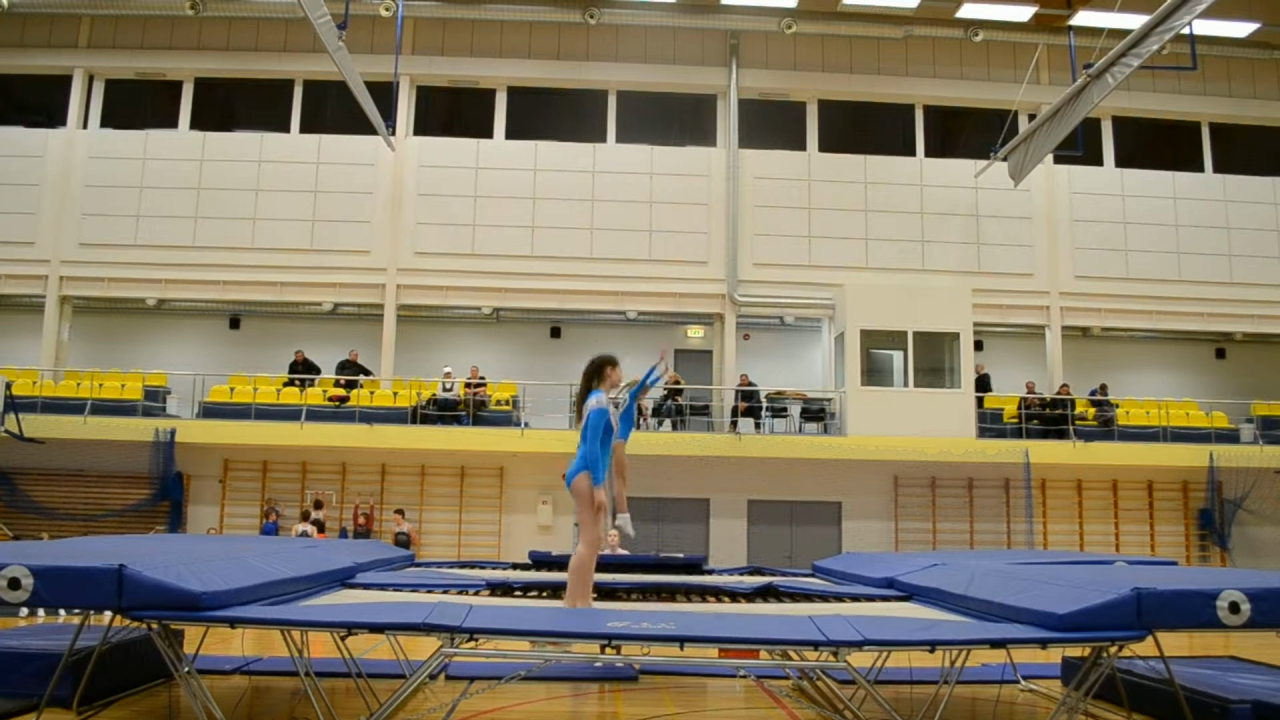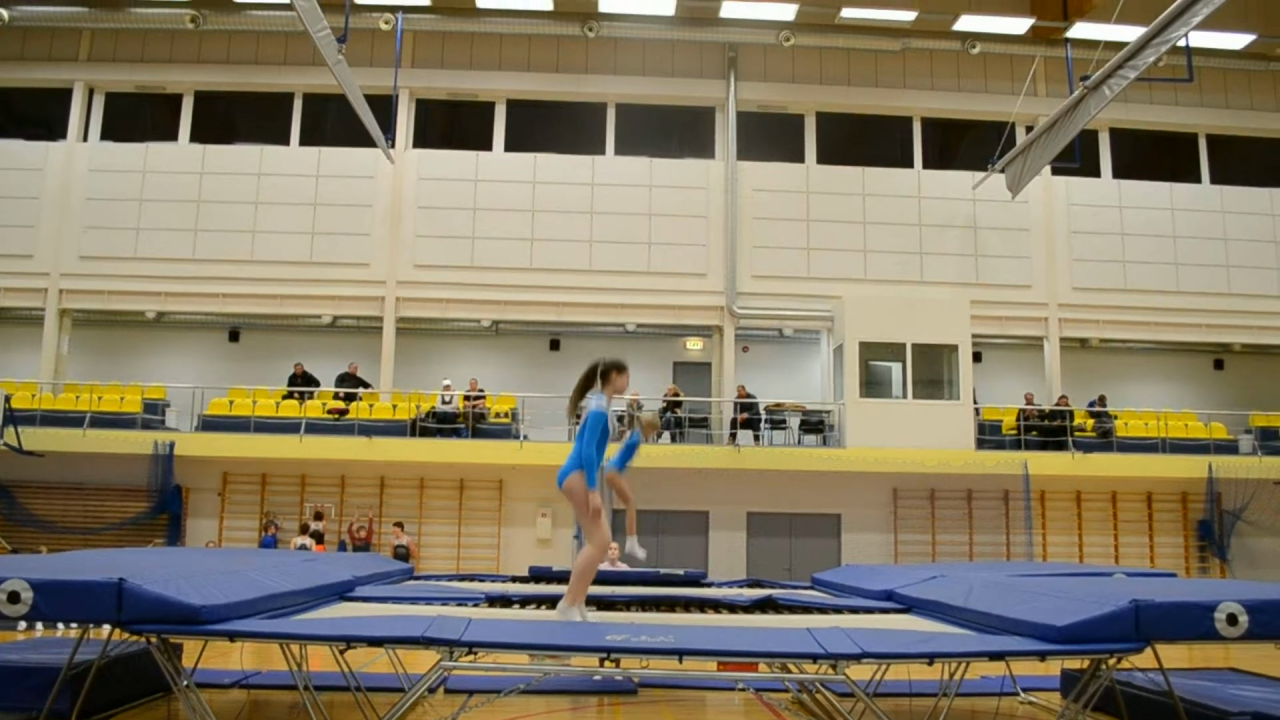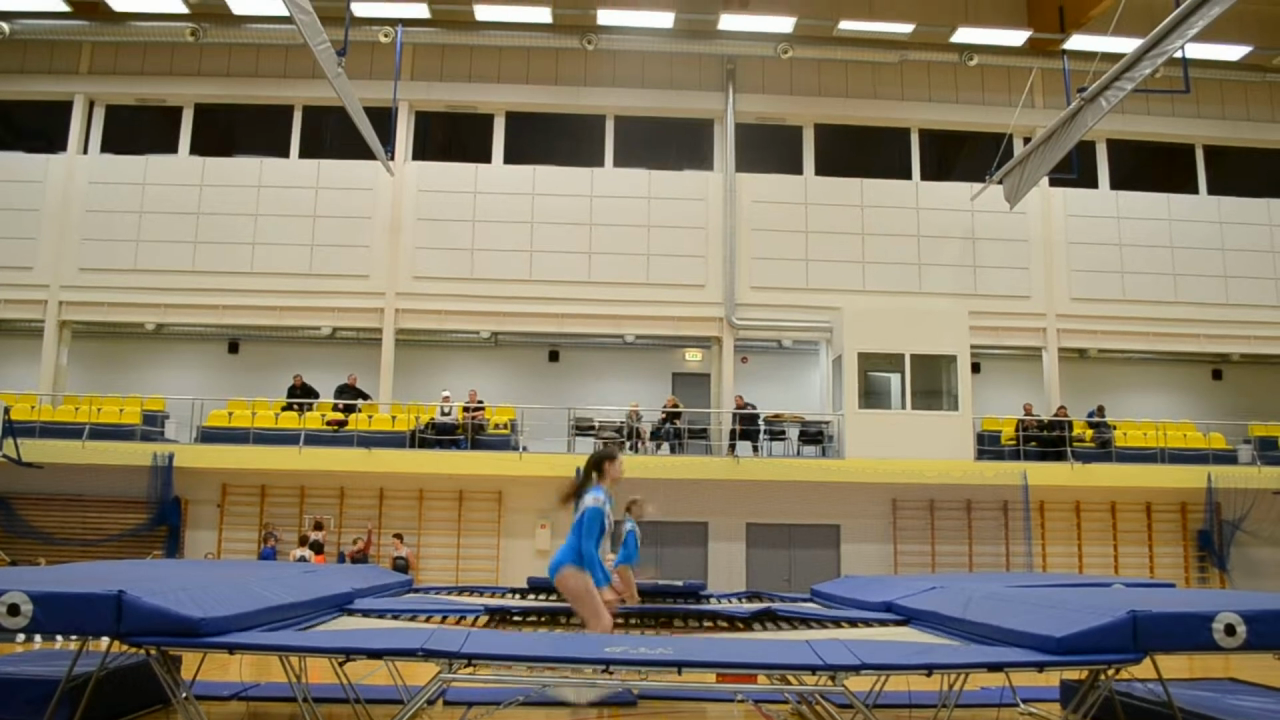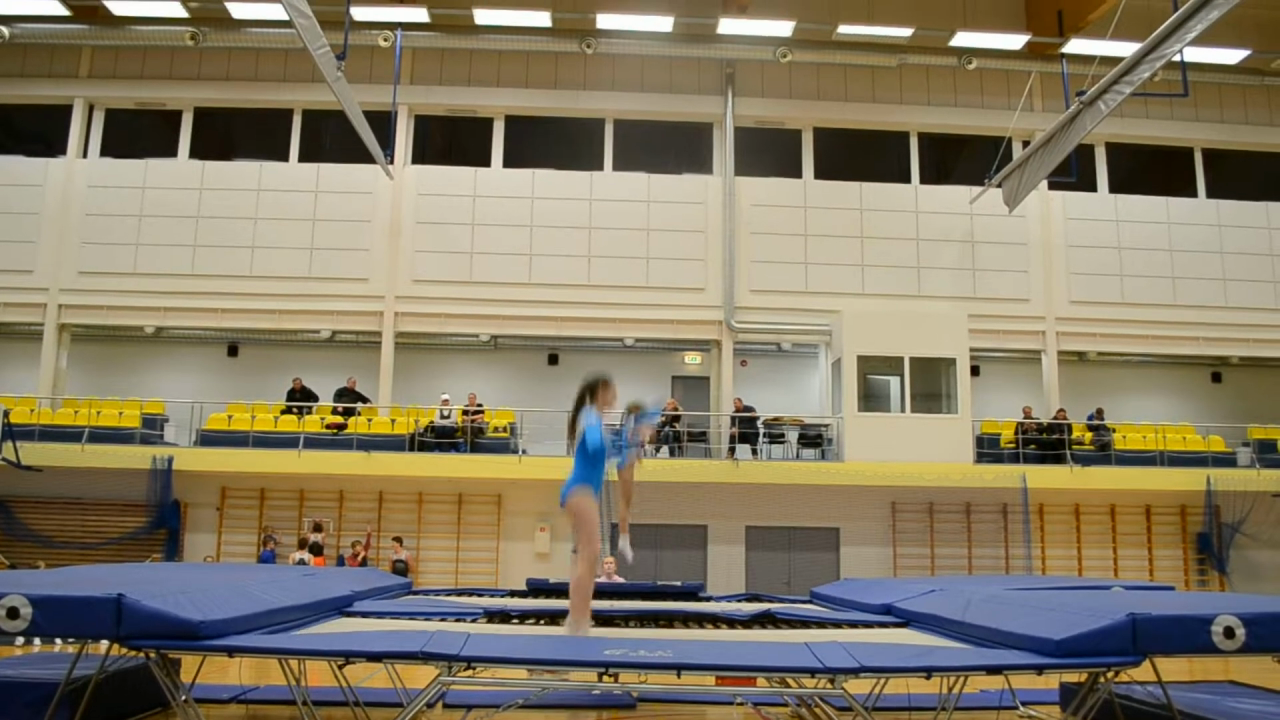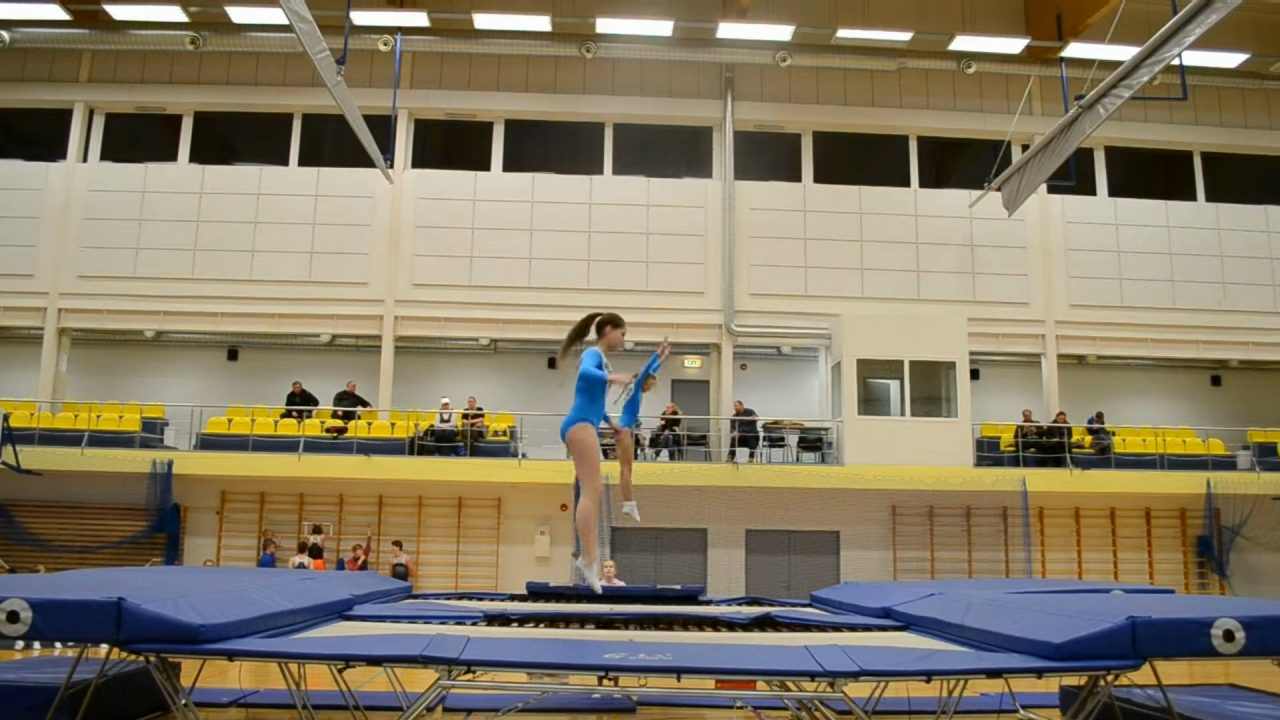
dt=0.3s
person 1, frame 1
left shoulder: (598, 401)
right shoulder: (599, 401)
right elbow: (592, 445)
left wrist: (598, 484)
right wrist: (599, 486)
left hip: (587, 475)
right hip: (585, 474)
left knee: (592, 542)
right knee: (588, 542)
left ankle: (582, 606)
right ankle: (570, 606)
person 1, frame 2
left shoulder: (600, 406)
right shoulder: (600, 405)
right elbow: (587, 449)
left wrist: (591, 490)
right wrist: (593, 490)
left hip: (580, 476)
right hip: (578, 474)
left knee: (600, 542)
right knee: (598, 542)
left ankle: (577, 606)
right ankle: (570, 604)
person 1, frame 3
left shoulder: (602, 499)
right shoulder: (596, 501)
right elbow: (587, 548)
left wrist: (608, 584)
right wrist: (602, 587)
left hip: (573, 567)
right hip: (568, 566)
left knee: (602, 623)
right knee: (601, 625)
person 1, frame 4
left shoulder: (592, 419)
right shoulder: (592, 418)
right elbow: (594, 446)
left hip: (585, 492)
right hip: (580, 492)
left knee: (589, 560)
right knee: (587, 559)
left ankle: (578, 621)
right ankle: (576, 623)
person 1, frame 5
left shoulder: (597, 358)
right shoulder: (594, 354)
right elbow: (584, 372)
left wrist: (609, 422)
right wrist: (610, 377)
left hip: (582, 426)
right hip: (580, 426)
left knee: (592, 493)
right knee: (591, 492)
left ankle: (588, 558)
right ankle: (588, 558)
